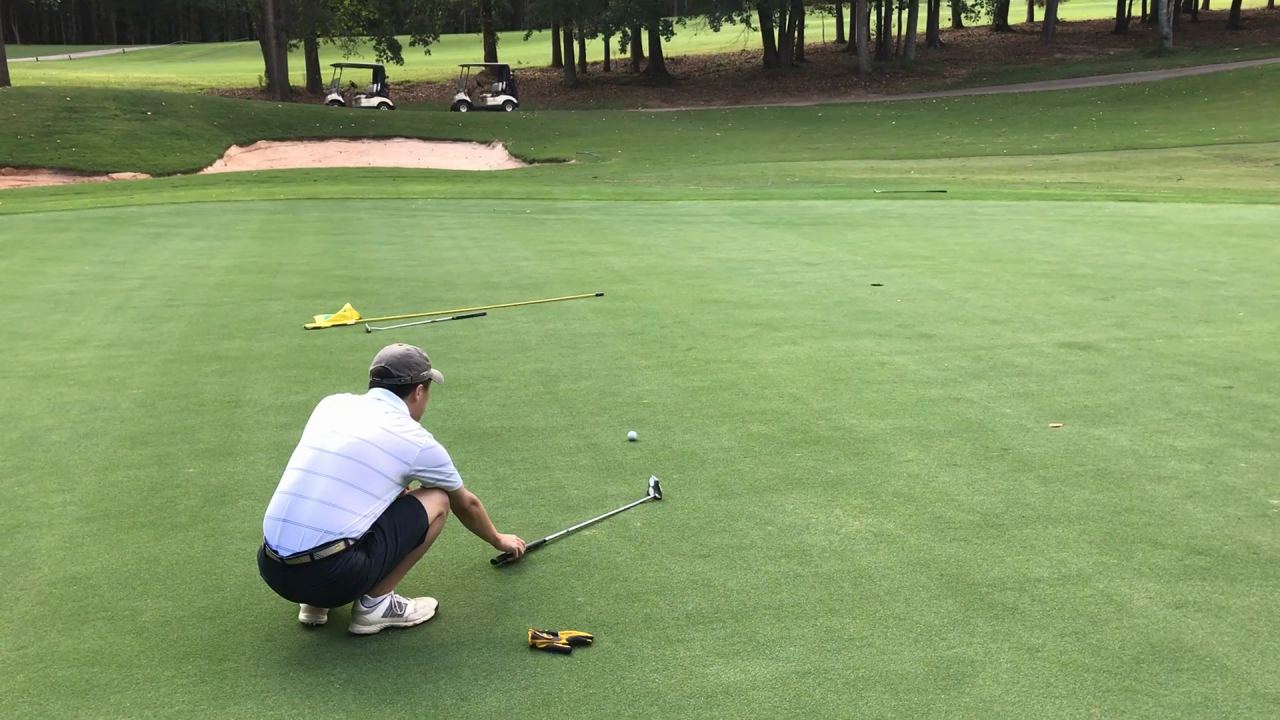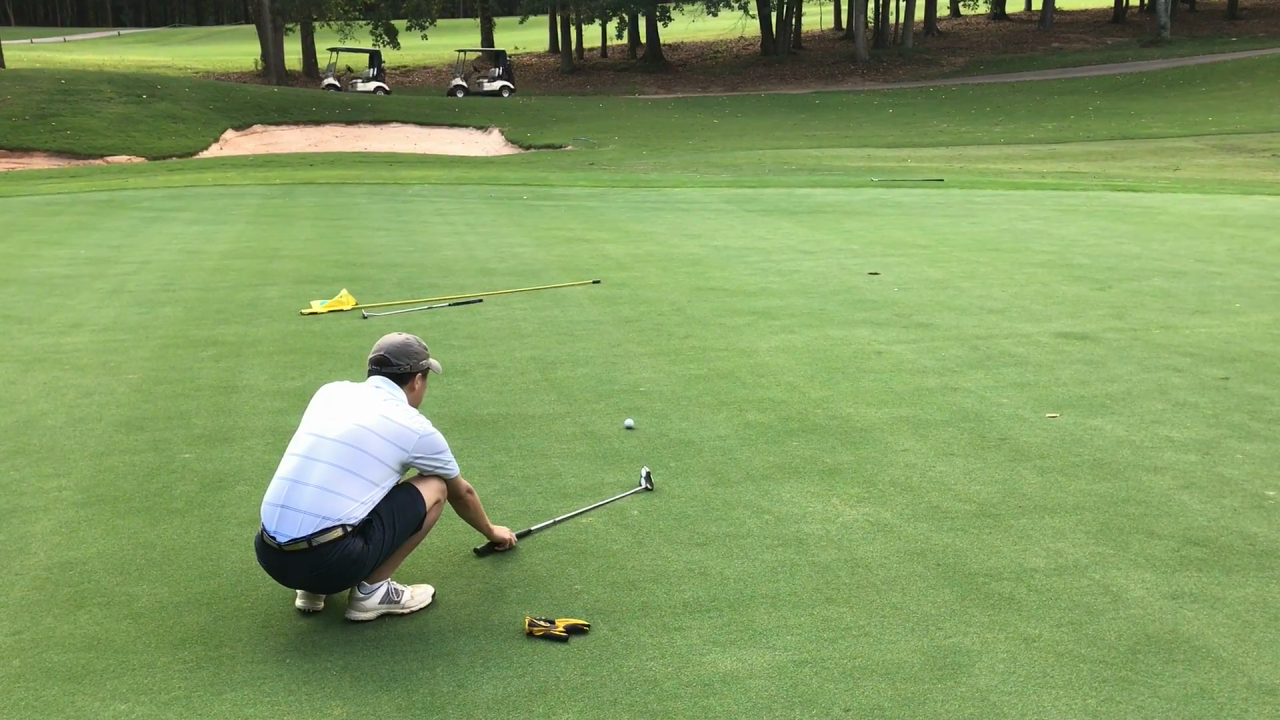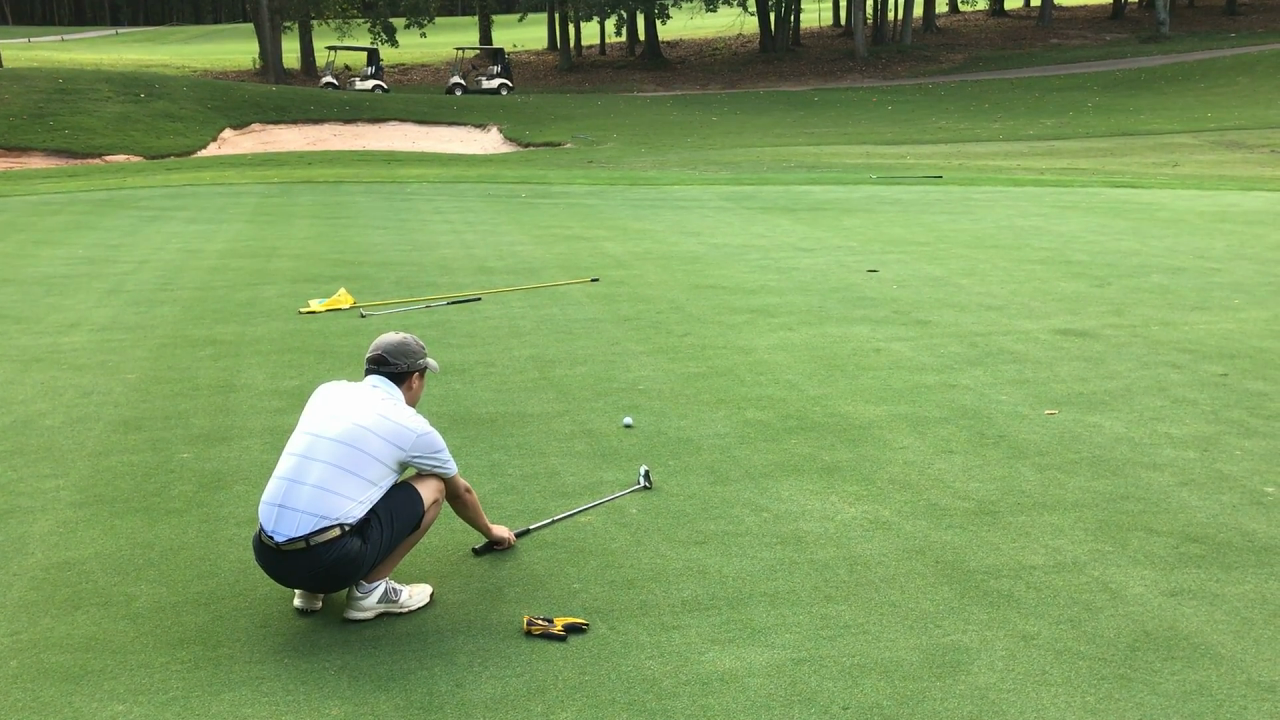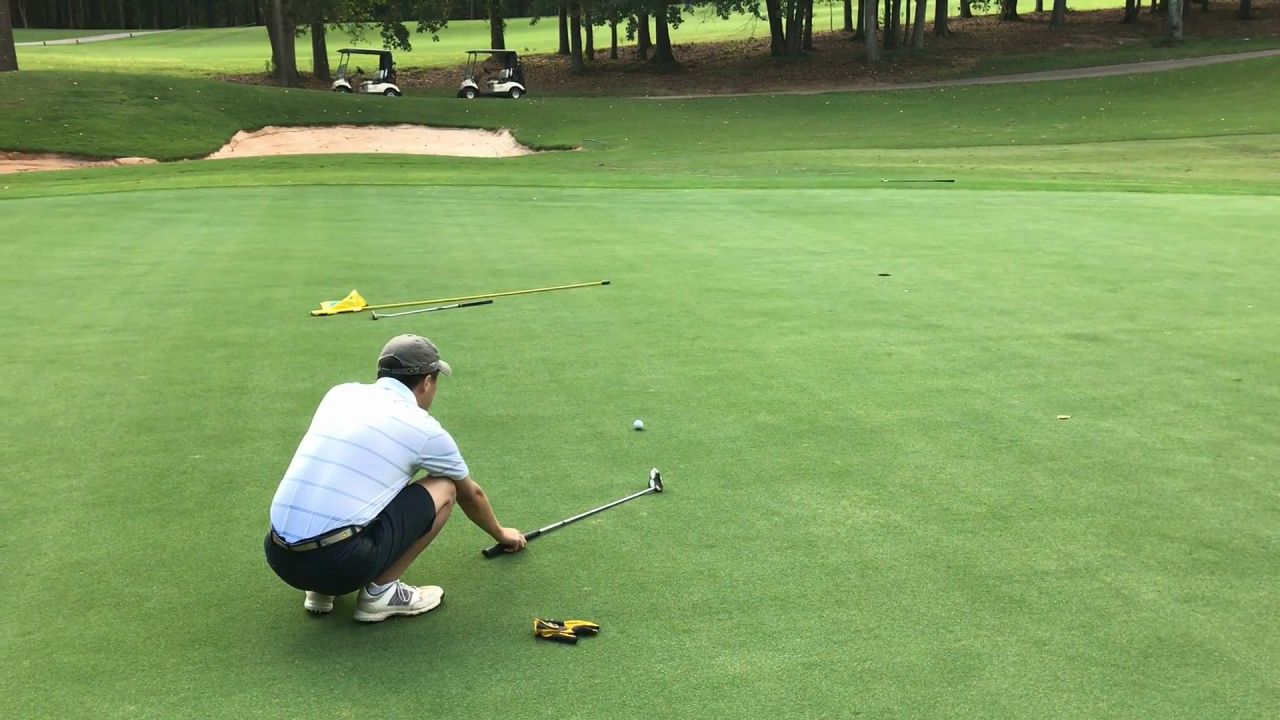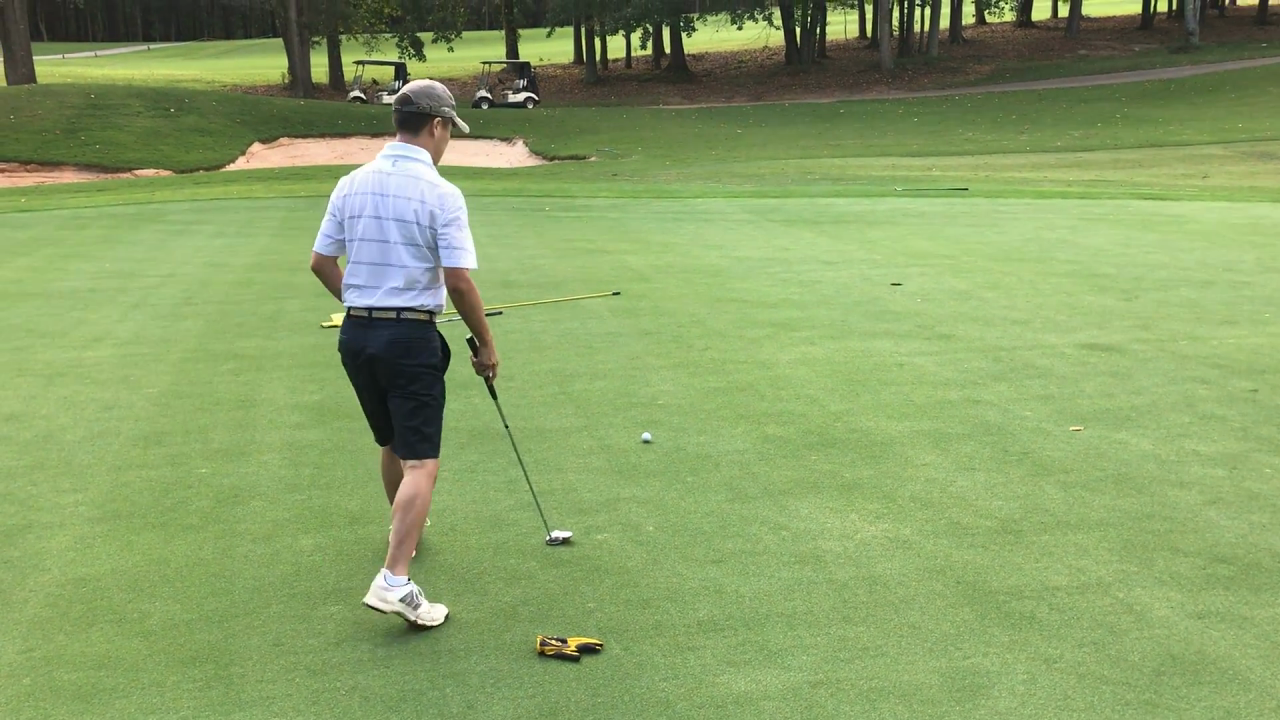
dt=1s
person 1, frame 1
left shoulder: (330, 405)
right shoulder: (415, 440)
right elbow: (466, 505)
right wrist: (499, 540)
left hip: (272, 568)
right hip: (330, 574)
right knee: (437, 500)
left ankle: (315, 600)
right ankle: (374, 605)
person 1, frame 2
left shoulder: (330, 392)
right shoulder: (414, 427)
right elbow: (461, 494)
right wrist: (491, 532)
left hip: (269, 555)
right hip: (330, 561)
right knee: (435, 488)
left ankle: (312, 588)
right ankle: (372, 591)
person 1, frame 3
left shoulder: (327, 391)
right shoulder: (412, 426)
right elbow: (459, 493)
right wrist: (490, 530)
left hip: (267, 555)
right hip: (327, 560)
right knee: (432, 487)
left ankle: (311, 587)
right ankle: (369, 590)
person 1, frame 4
left shoulder: (340, 393)
right shoulder: (423, 429)
right elbow: (470, 494)
right wrist: (500, 533)
left hip: (279, 555)
right hip: (338, 560)
right knee: (443, 490)
left ankle: (323, 586)
right ankle: (381, 591)
person 1, frame 5
left shoulder: (350, 184)
right shoulder: (442, 194)
left elbow: (322, 262)
right elbow: (459, 283)
right wrist: (486, 343)
left hip: (356, 334)
right hip: (410, 337)
left knee: (392, 445)
right knee: (421, 460)
left ankle: (403, 541)
right ankle: (393, 583)
